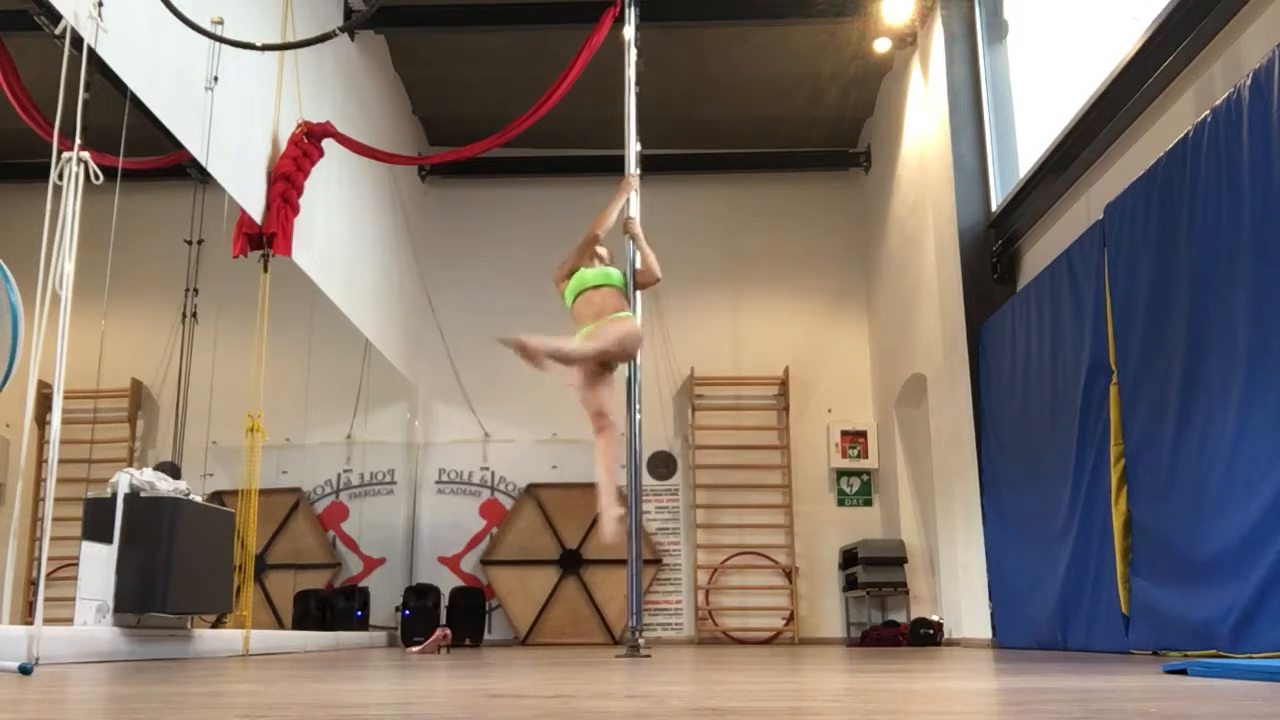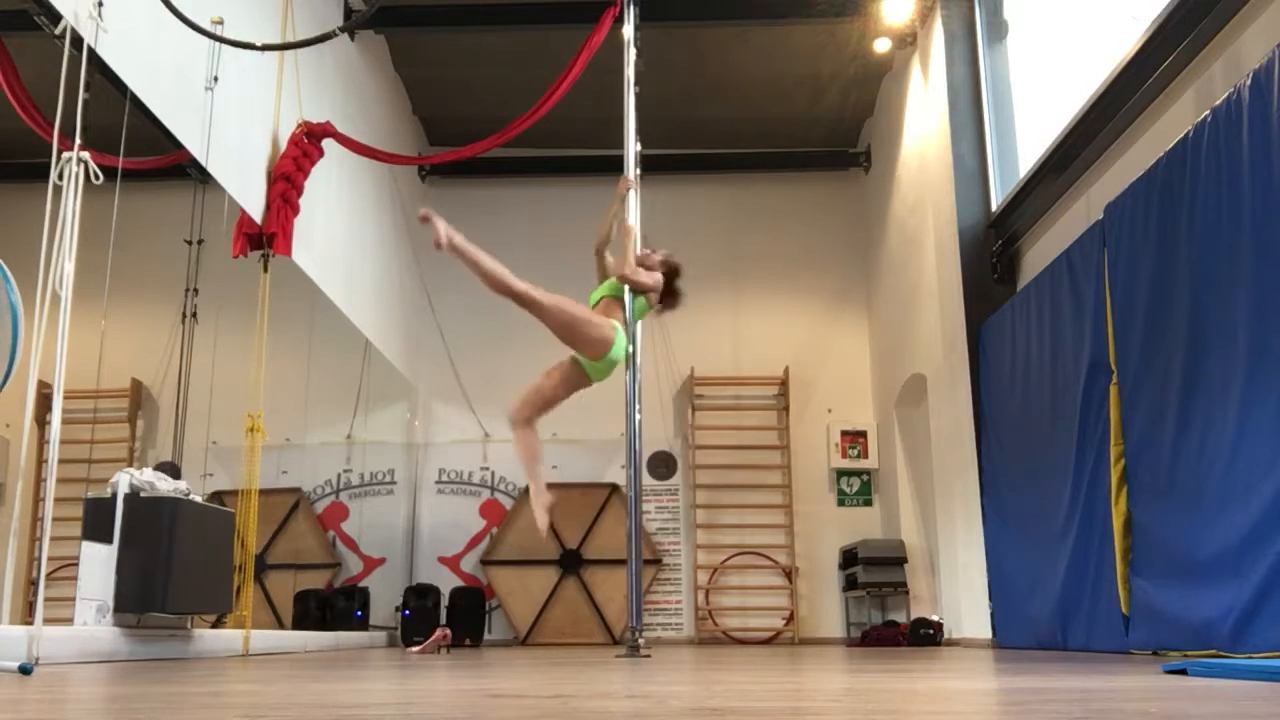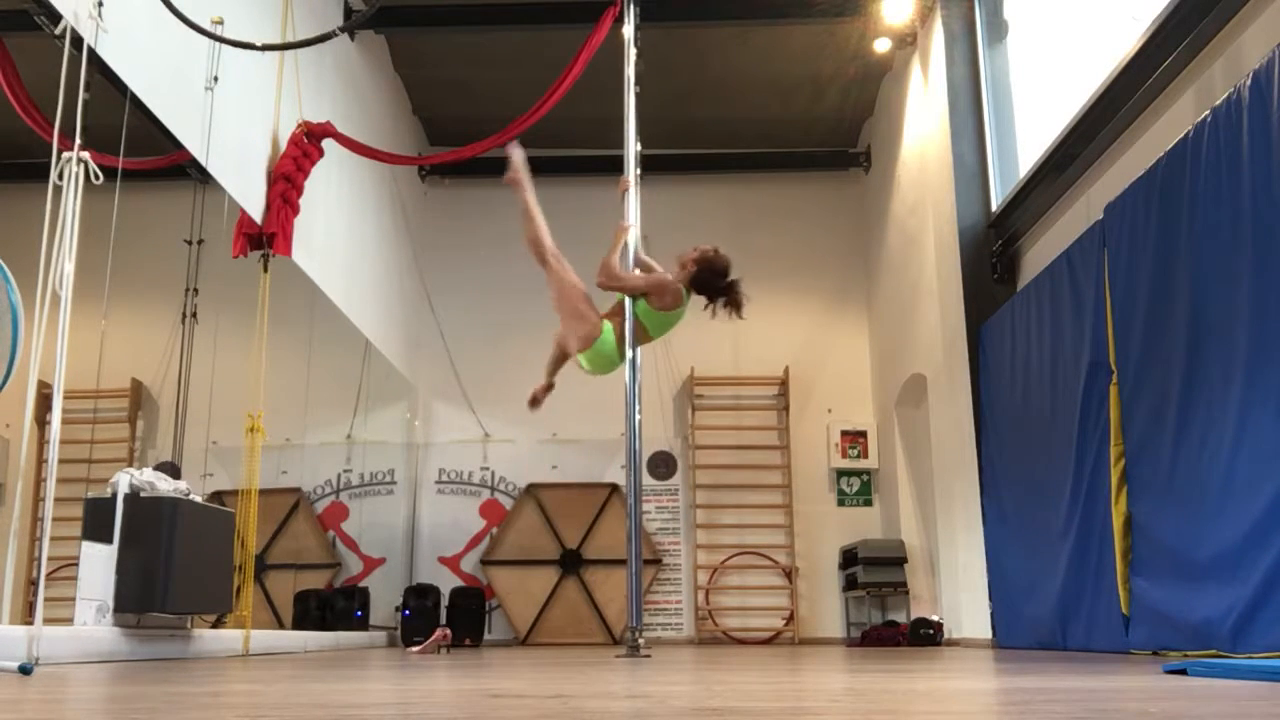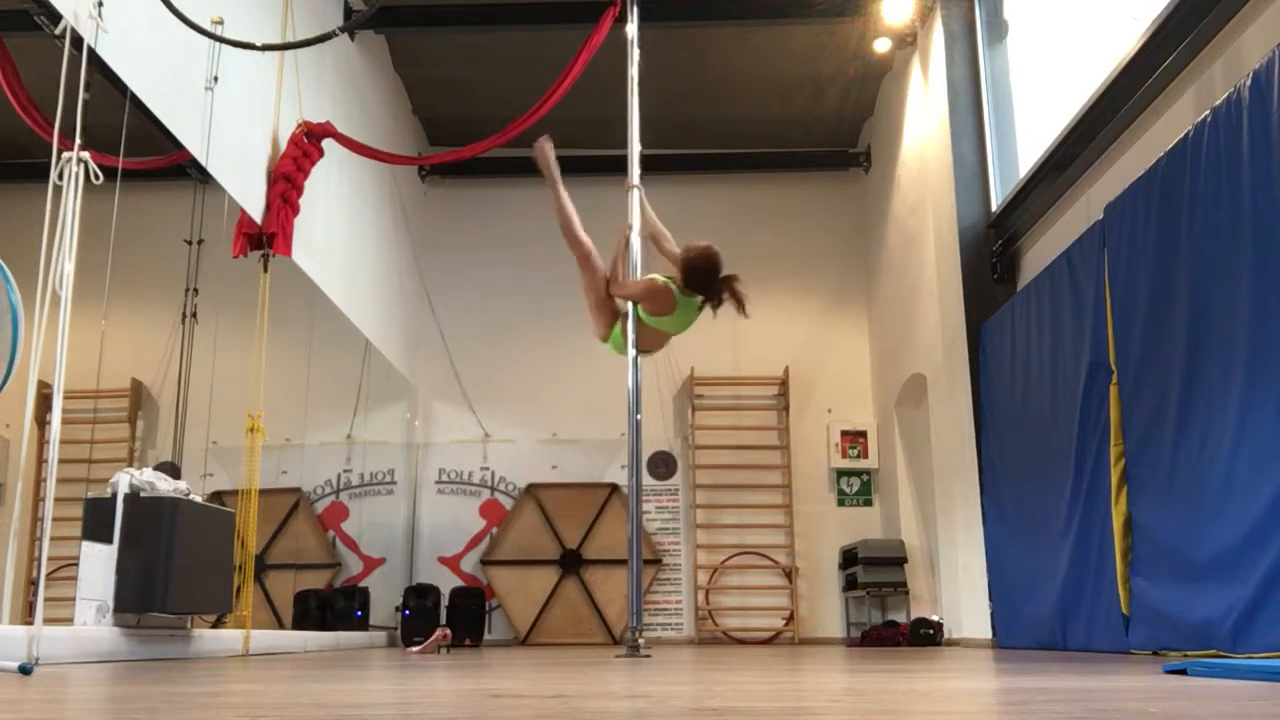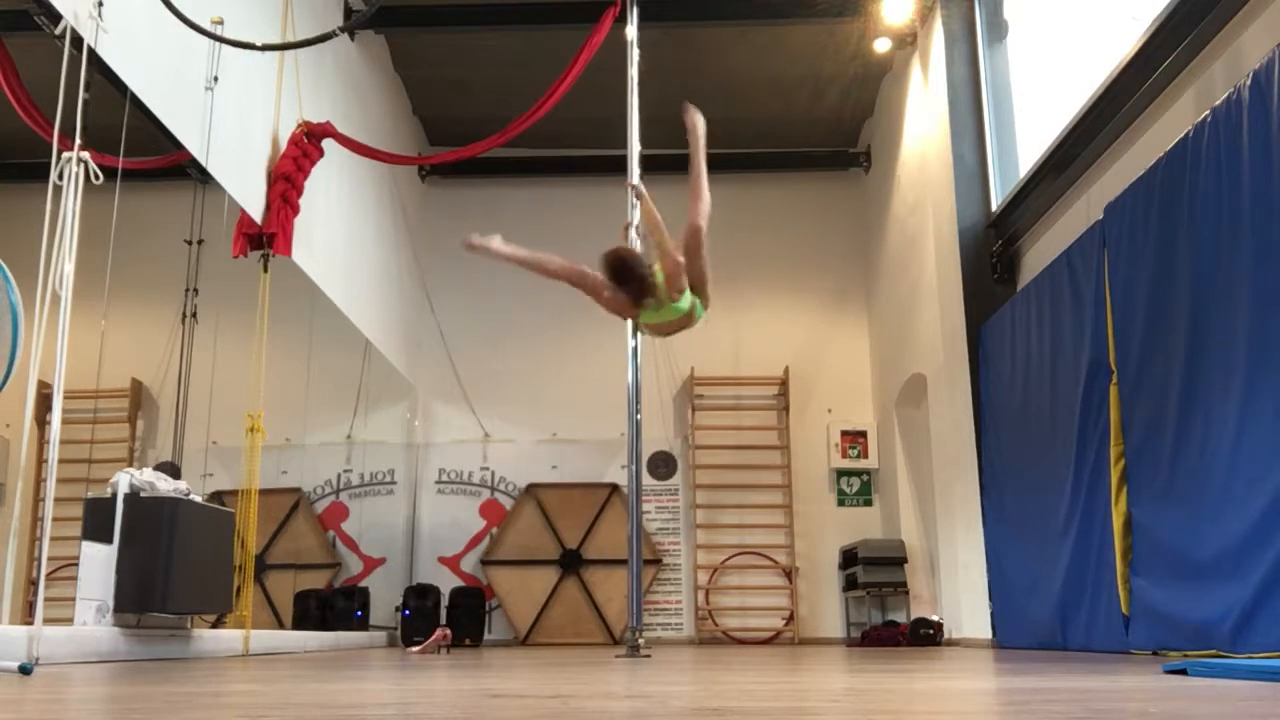
dt=0.3s
person 1, frame 1
left shoulder: (620, 274)
right shoulder: (568, 273)
left elbow: (653, 274)
right elbow: (595, 233)
left wrist: (637, 236)
right wrist: (623, 193)
left hip: (623, 329)
right hip: (586, 346)
left knee: (597, 341)
right knee: (602, 422)
left ankle: (542, 345)
right ankle: (608, 506)
person 1, frame 2
left shoulder: (653, 284)
right shoulder: (612, 284)
left elbow: (625, 273)
right elbow: (602, 248)
left wrist: (629, 238)
right wrist: (620, 201)
left hip: (603, 338)
right hip: (589, 359)
left knee: (522, 292)
right knee: (520, 415)
left ankle: (452, 239)
right ankle: (539, 494)
person 1, frame 3
left shoulder: (667, 287)
right shoulder: (673, 290)
left elbow: (607, 278)
right elbow: (636, 257)
left wrist: (620, 238)
left hip: (597, 342)
right hip: (604, 355)
left knee: (549, 256)
right knee: (564, 332)
left ankle: (522, 179)
person 1, frame 4
left shoulder: (660, 290)
right shoulder: (710, 291)
left elbow: (613, 287)
right elbow: (669, 250)
left wrist: (623, 244)
right wrist: (640, 198)
left hip: (618, 338)
right hip: (644, 346)
left knee: (584, 249)
left ankle: (553, 173)
person 1, frame 5
left shoulder: (623, 303)
right shoulder: (675, 273)
right elbow: (660, 237)
right wrist: (644, 198)
left hip: (653, 325)
right hip: (693, 308)
left knee: (575, 274)
right knee: (697, 223)
left ankle: (500, 249)
right ankle: (697, 139)
